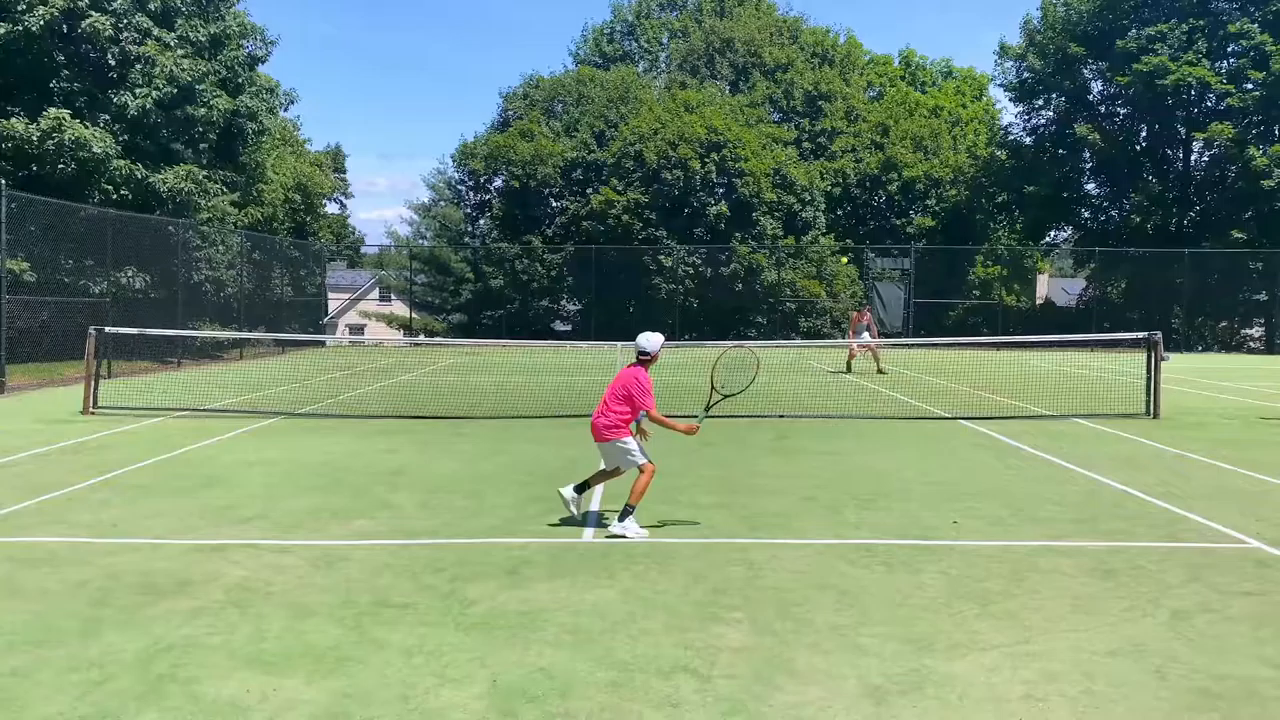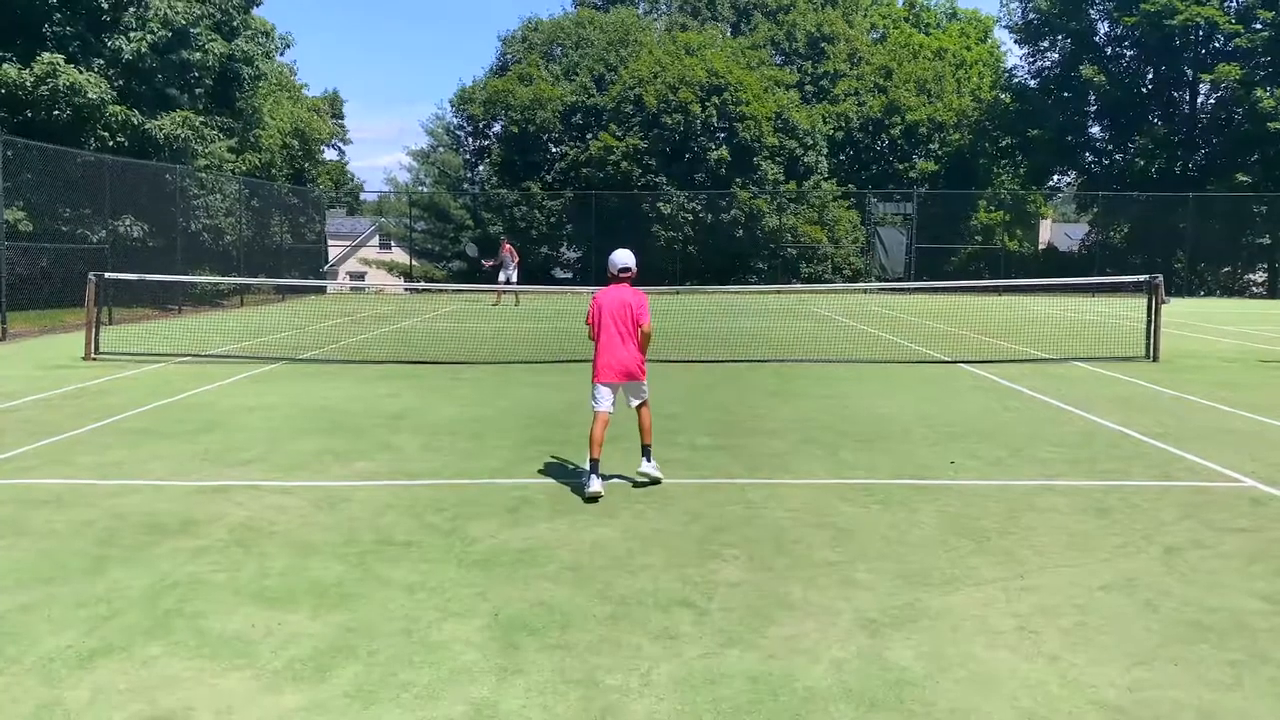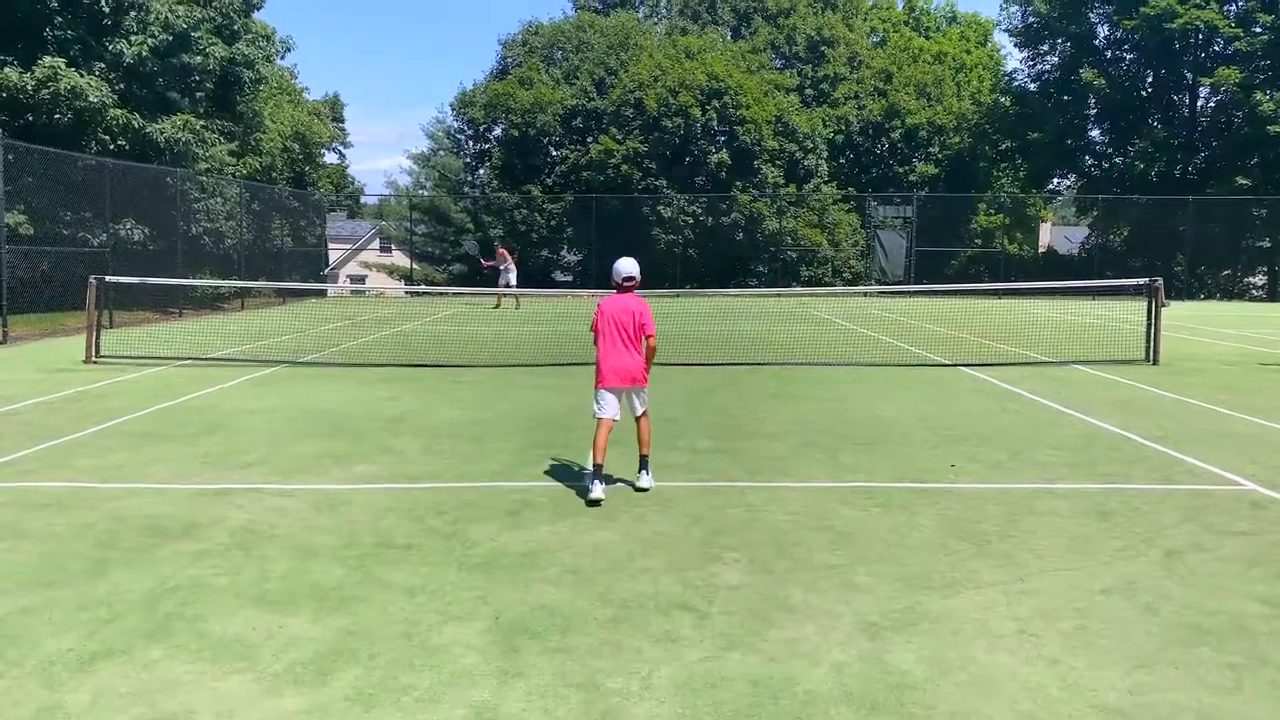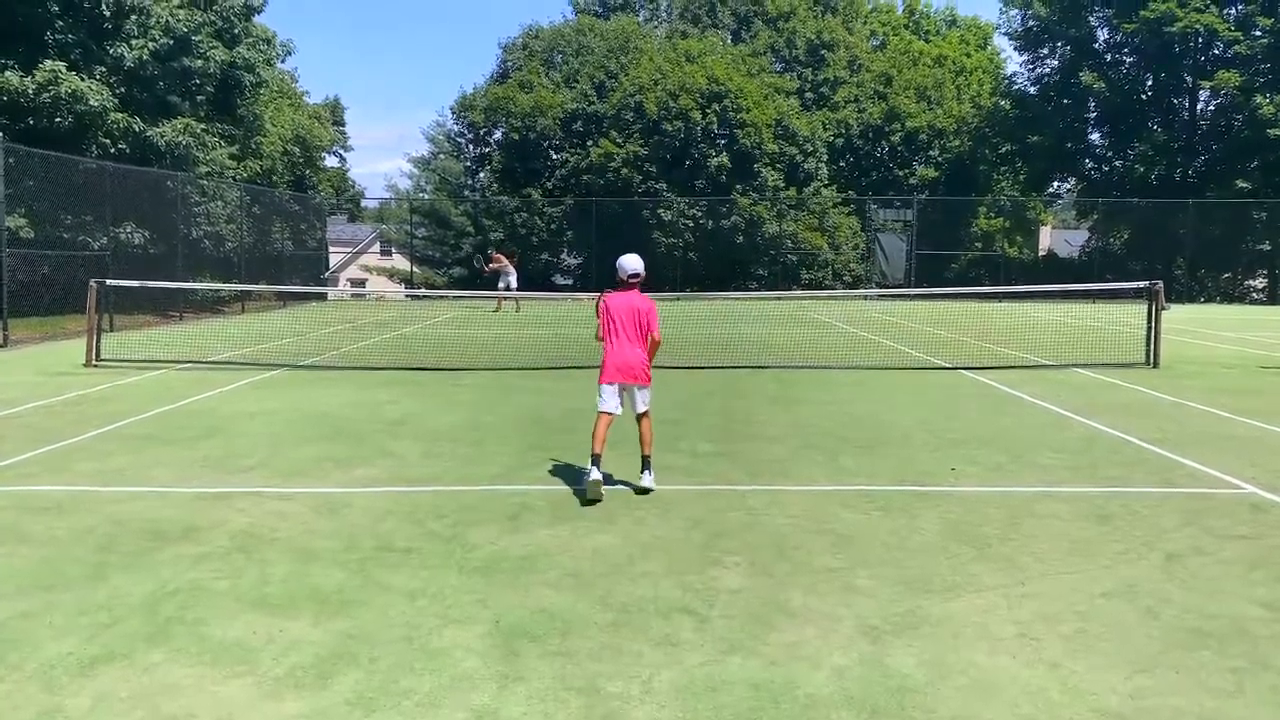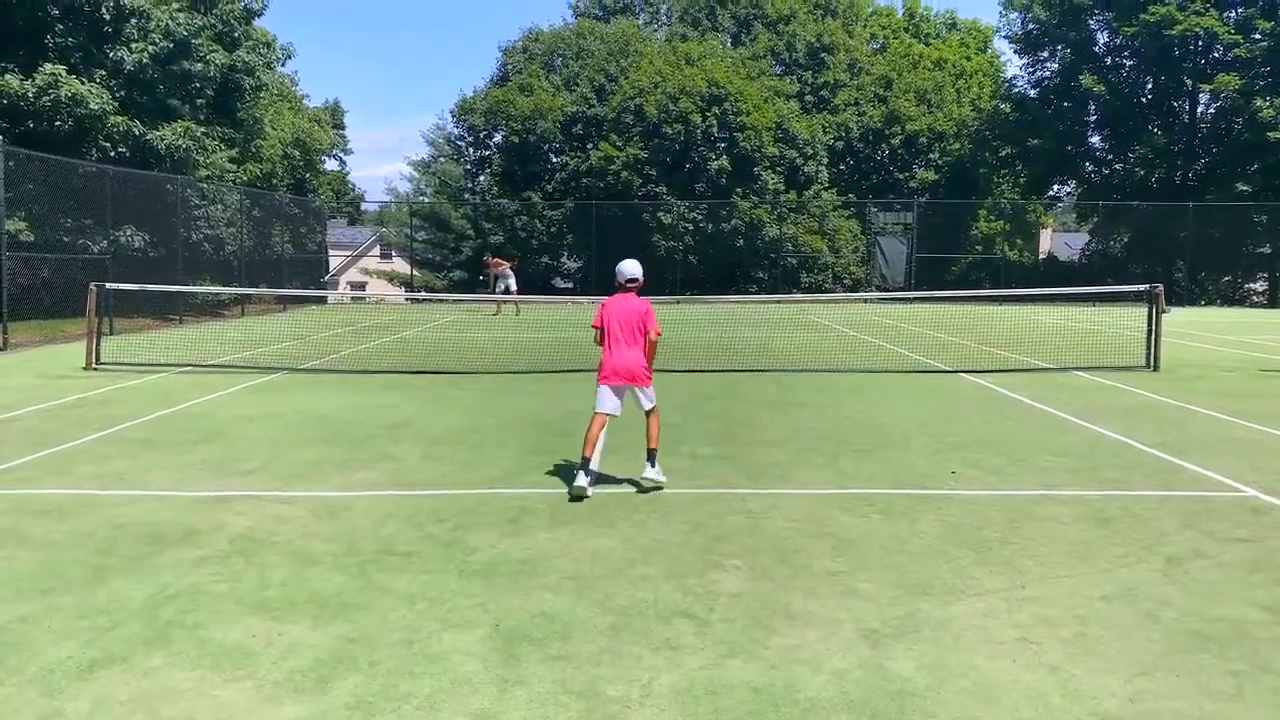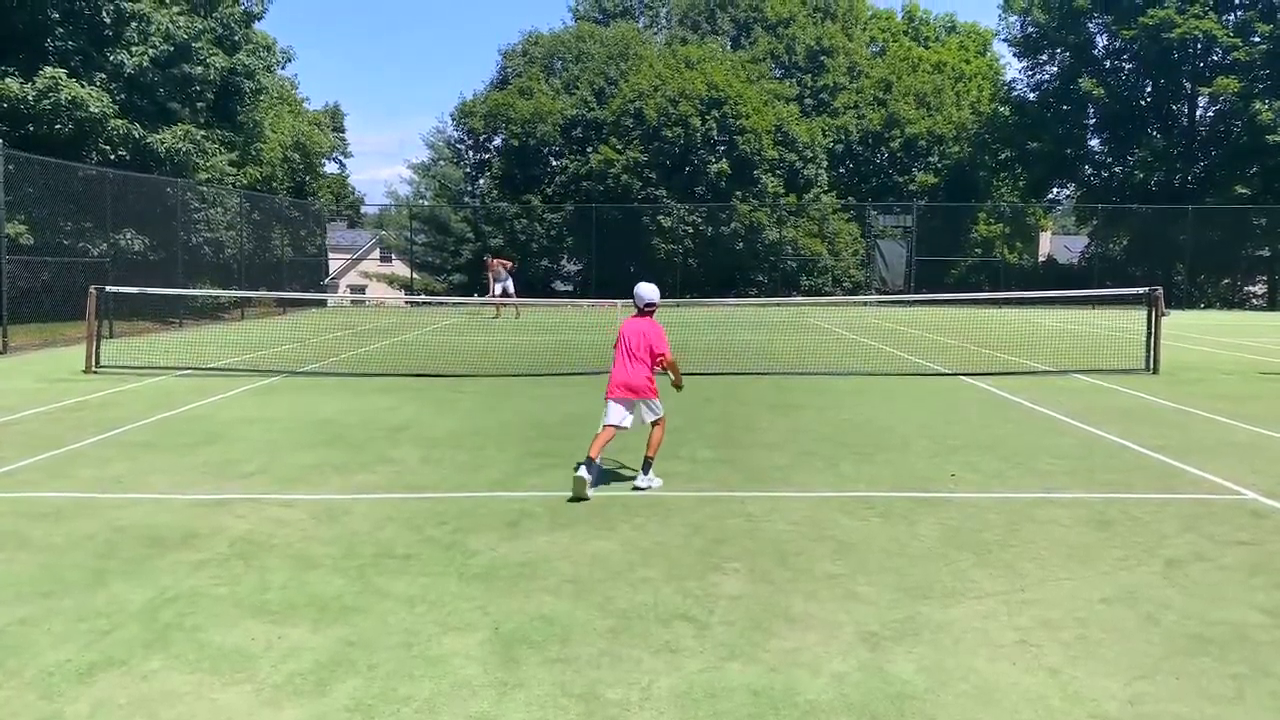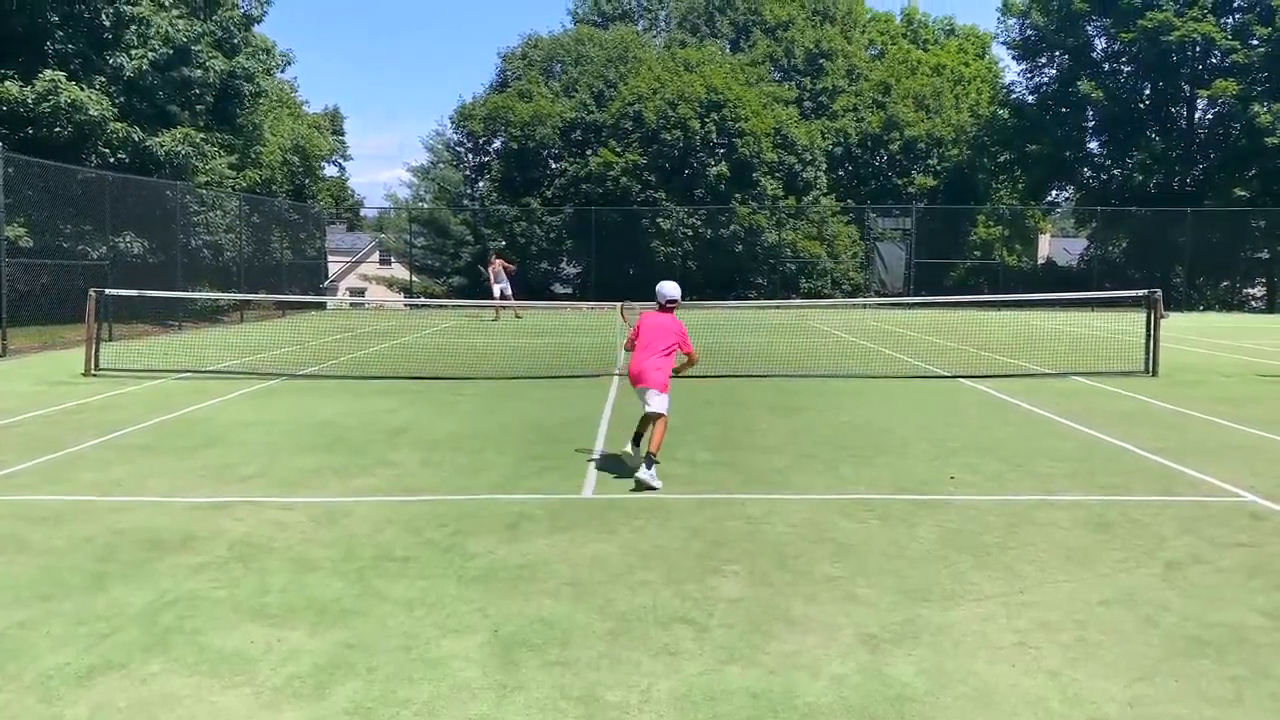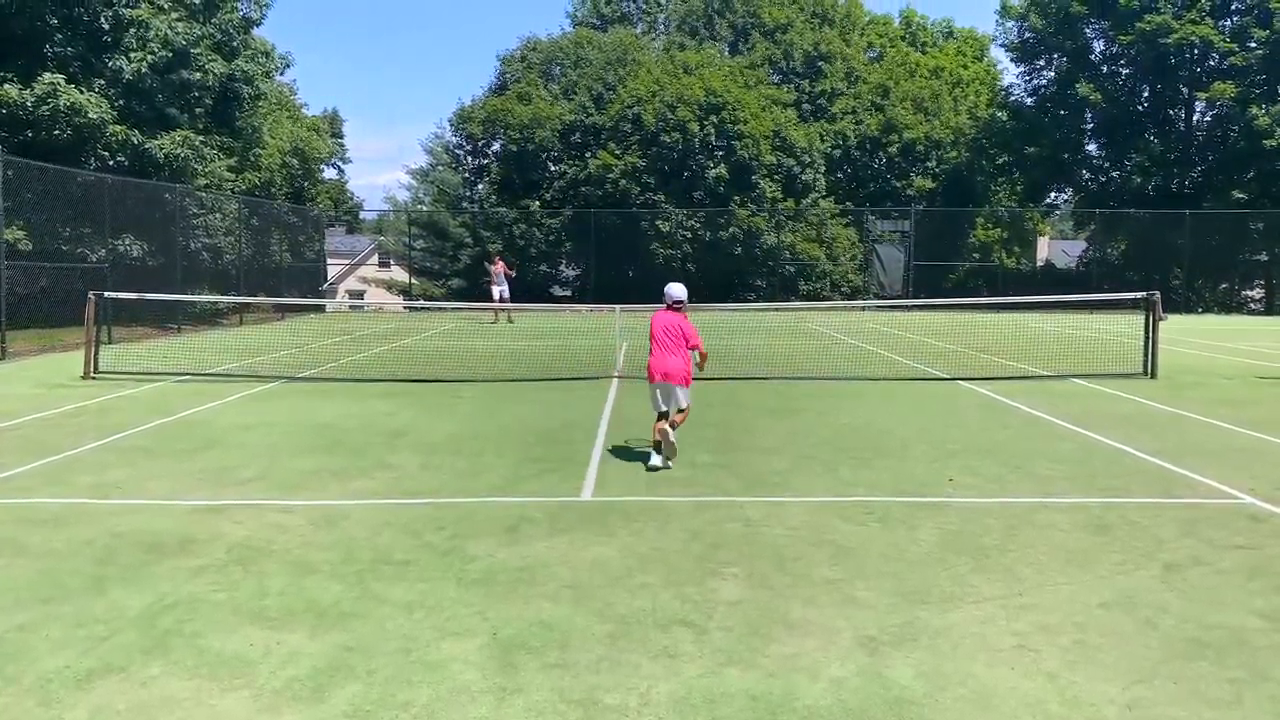
dt=0.2s
person 1, frame 1
left shoulder: (631, 370)
right shoulder: (641, 378)
right elbow: (652, 415)
left wrist: (637, 424)
right wrist: (680, 427)
left hip: (603, 424)
right hip: (613, 429)
left knee: (619, 467)
right knee: (647, 469)
left ankle: (575, 491)
right ankle: (623, 521)
person 1, frame 2
left shoulder: (598, 297)
right shoulder: (638, 296)
left elbow: (593, 335)
right elbow: (646, 330)
right wrist: (642, 355)
left hip: (604, 366)
right hip: (631, 365)
left knee: (601, 417)
right knee: (643, 406)
left ankle: (594, 476)
right ankle: (647, 460)
person 1, frame 3
left shoulder: (602, 305)
right shoulder: (642, 306)
left elbow: (597, 342)
right elbow: (651, 344)
right wrist: (646, 368)
left hip: (608, 372)
right hip: (635, 372)
left knee: (604, 424)
right knee: (642, 416)
left ankle: (596, 481)
right ankle: (644, 472)
person 1, frame 4
left shoulder: (607, 300)
right shoulder: (648, 304)
left elbow: (600, 336)
right elbow: (656, 338)
right wrist: (648, 361)
left hip: (612, 367)
right hip: (638, 367)
left knee: (604, 416)
right knee: (643, 418)
left ankle: (595, 469)
right ankle: (646, 473)
person 1, frame 5
left shoulder: (606, 305)
right shoulder: (645, 307)
left elbow: (598, 339)
right elbow: (652, 337)
right wrist: (650, 362)
left hip: (611, 370)
right hip: (637, 370)
left knee: (599, 418)
right knee: (652, 413)
left ankle: (583, 473)
right ankle: (652, 467)
person 1, frame 6
left shoulder: (625, 325)
right shoulder: (655, 329)
right elbow: (668, 361)
right wrist: (678, 379)
left hip: (616, 384)
right hip: (642, 385)
left knee: (608, 431)
right knee: (658, 423)
left ankle: (586, 469)
right ankle: (645, 475)
person 1, frame 7
left shoulder: (644, 318)
right shoulder: (677, 325)
left elbow: (628, 347)
right elbow: (693, 358)
right wrist: (681, 368)
left hip: (635, 372)
right hip: (656, 374)
left knee: (651, 412)
right knee: (660, 420)
left ankle: (633, 445)
right ankle: (646, 470)
person 1, frame 8
left shoulder: (656, 317)
right shoulder: (685, 323)
right elbow: (702, 351)
right wrist: (702, 364)
left hip: (657, 371)
right hip: (679, 372)
left knee: (662, 414)
right knee: (682, 411)
left ankle: (656, 455)
right ankle: (670, 429)
